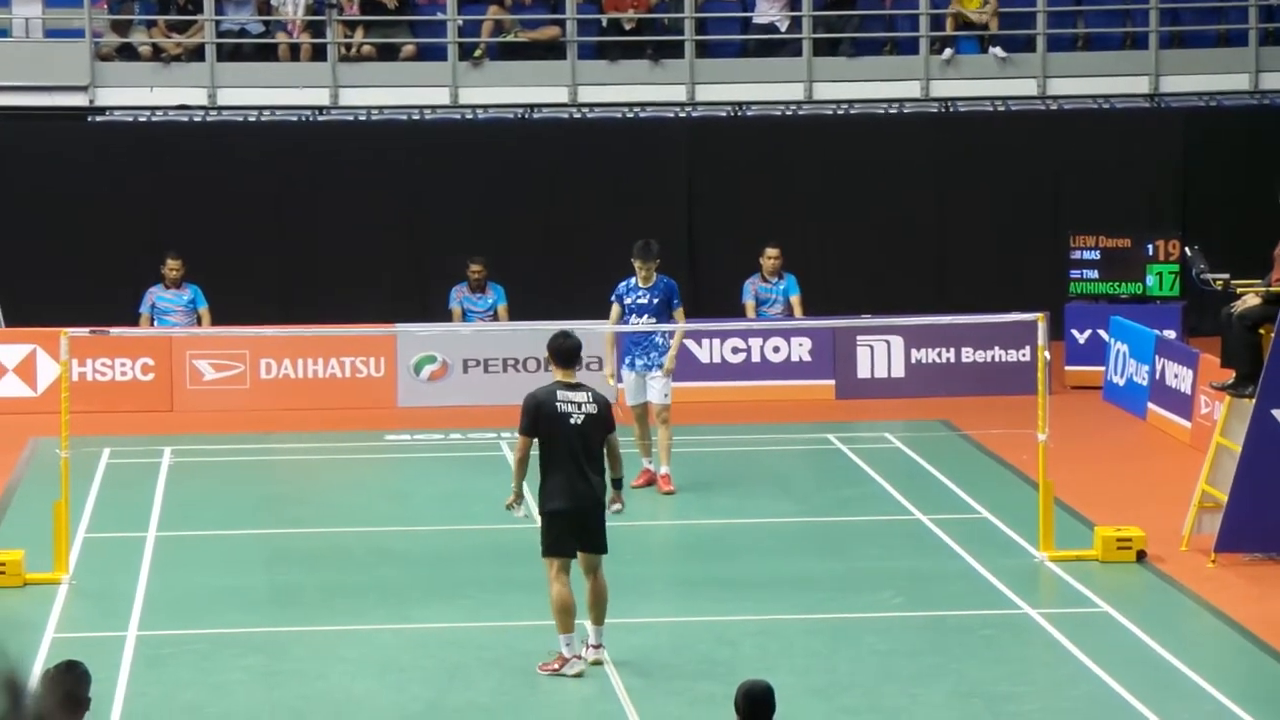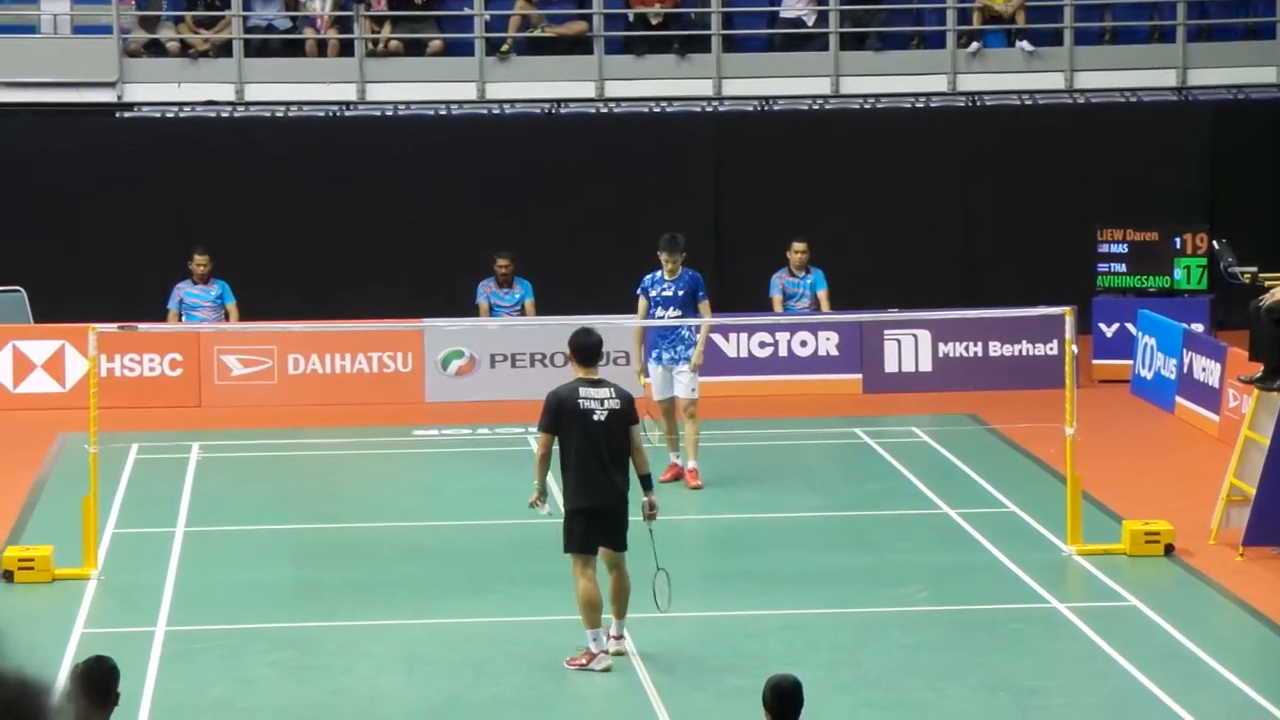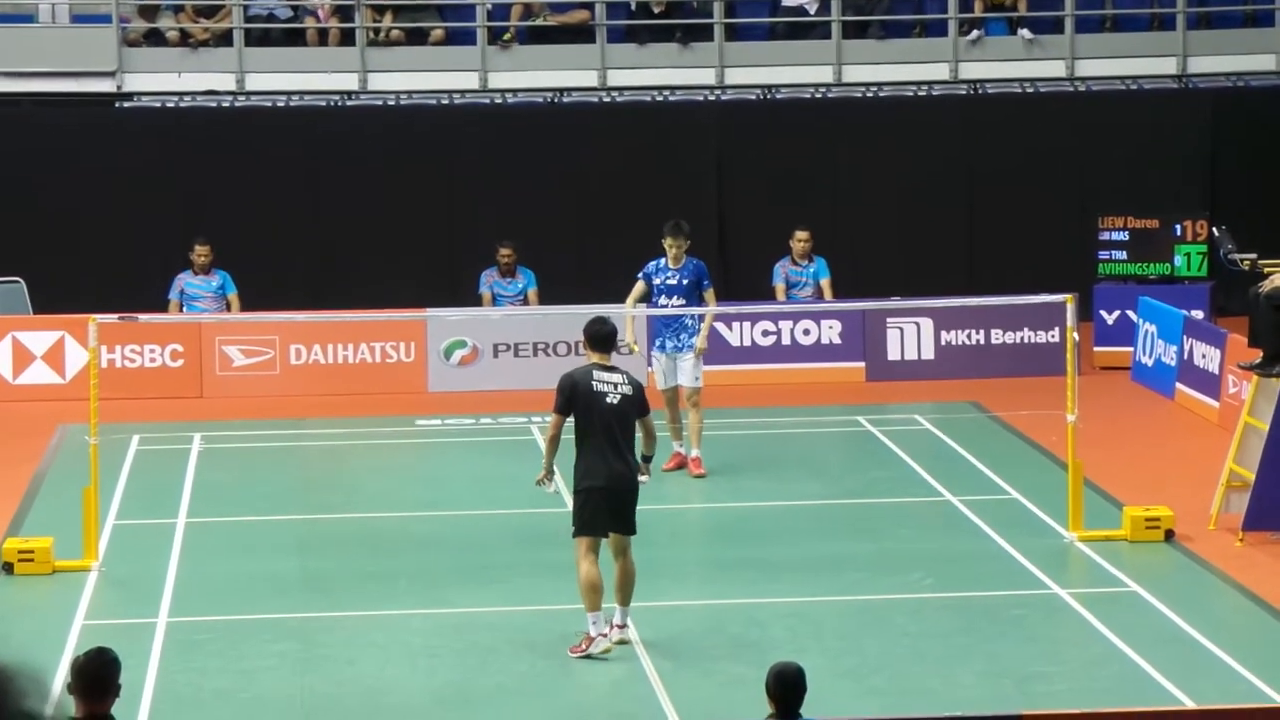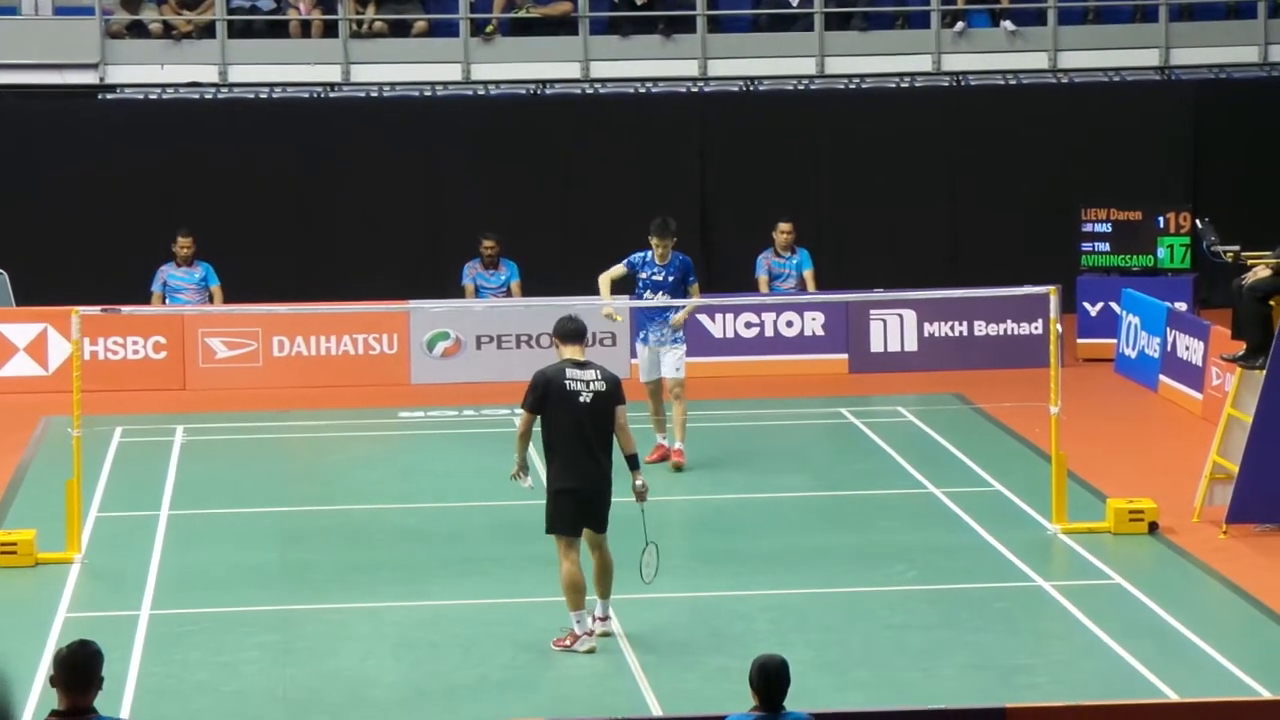
dt=0.5s
person 1, frame 1
left shoulder: (538, 399)
right shoulder: (600, 401)
left elbow: (522, 453)
right elbow: (614, 452)
left wrist: (517, 489)
right wrist: (617, 489)
left hip: (557, 501)
right hip: (594, 500)
left knee: (559, 574)
right knee: (594, 570)
left ankle: (570, 655)
right ankle: (595, 645)
person 1, frame 2
left shoulder: (559, 397)
right shoulder: (622, 396)
left elbow: (544, 451)
right elbow: (637, 448)
left wrist: (540, 487)
right wrist: (648, 491)
left hip: (580, 498)
right hip: (617, 497)
left knee: (584, 570)
right knee: (616, 563)
left ankle: (597, 650)
right ankle: (617, 636)
person 1, frame 3
left shoulder: (573, 380)
right shoulder: (632, 383)
left elbow: (554, 431)
right elbow: (650, 433)
left wrist: (547, 466)
right wrist: (645, 462)
left hip: (591, 480)
right hip: (626, 479)
left knee: (587, 553)
right knee: (622, 550)
left ankle: (597, 634)
right ankle: (621, 625)
person 1, frame 4
left shoulder: (546, 377)
right shoulder: (609, 378)
left elbow: (525, 428)
right elbow: (622, 428)
left wrist: (520, 461)
right wrist: (636, 473)
left hip: (564, 479)
right hip: (600, 477)
left knee: (568, 552)
right knee: (598, 544)
left ankle: (581, 632)
right ankle: (602, 617)
person 2, frame 1
left shoulder: (668, 286)
right shoulder: (623, 289)
left elbow: (680, 323)
right elbow: (612, 327)
left wrist: (671, 354)
right wrist: (609, 361)
left hip: (657, 361)
right hip: (631, 361)
left knee: (662, 415)
right knee: (638, 415)
left ankle: (664, 472)
right ankle: (647, 468)
person 2, frame 2
left shoulder: (693, 279)
right shoulder: (649, 282)
left elbow: (706, 317)
right elbow: (640, 321)
left wrist: (699, 349)
right wrist: (637, 356)
left hip: (684, 354)
right hip: (657, 355)
left knee: (689, 409)
right knee: (666, 410)
left ankle: (692, 467)
right ankle: (675, 463)
person 2, frame 3
left shoulder: (697, 268)
right shoulder: (652, 269)
left elbow: (711, 304)
right elbow: (631, 299)
left wrist: (703, 334)
right wrist: (629, 331)
left hip: (689, 343)
right hip: (661, 344)
left knee: (692, 398)
right knee: (669, 399)
left ankle: (695, 456)
right ankle: (678, 451)
person 2, frame 4
left shoulder: (683, 263)
right shoulder: (638, 260)
left elbow: (695, 297)
right elbow: (604, 277)
left wrist: (683, 314)
right wrist: (607, 303)
left hip: (672, 336)
right hip: (645, 335)
left knee: (676, 390)
right knee: (653, 391)
left ankle: (678, 447)
right ankle: (662, 443)
